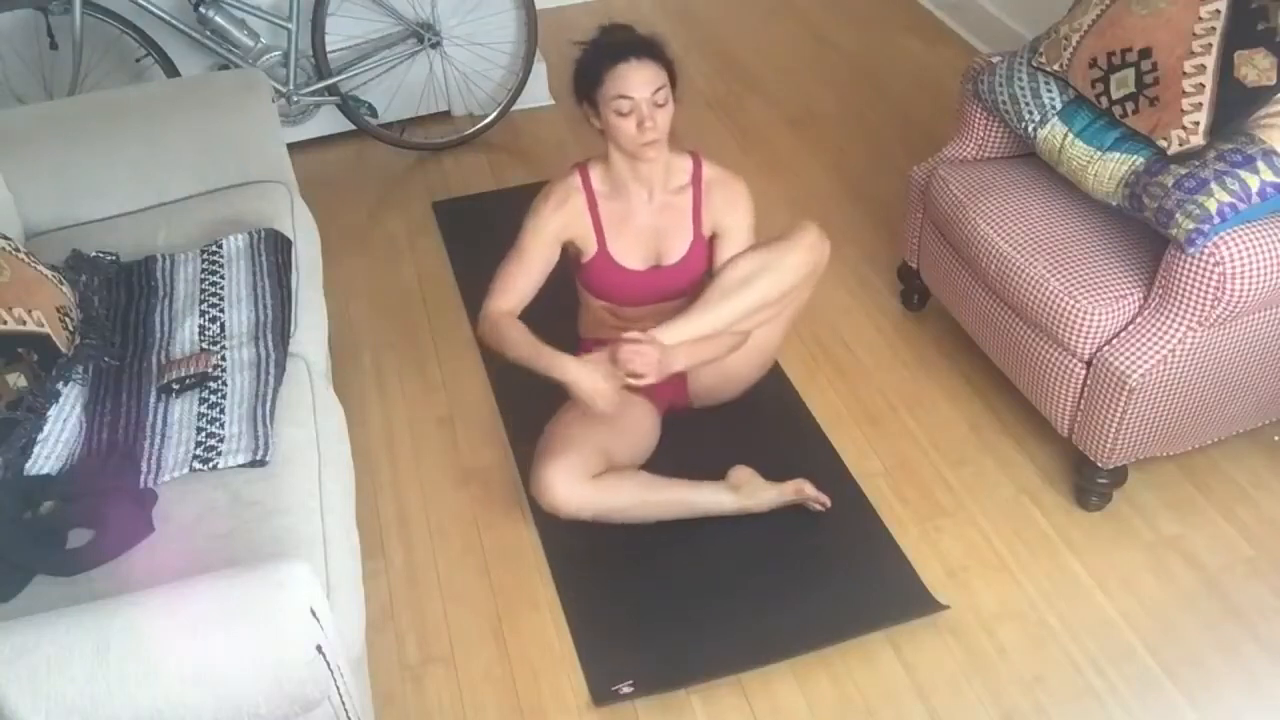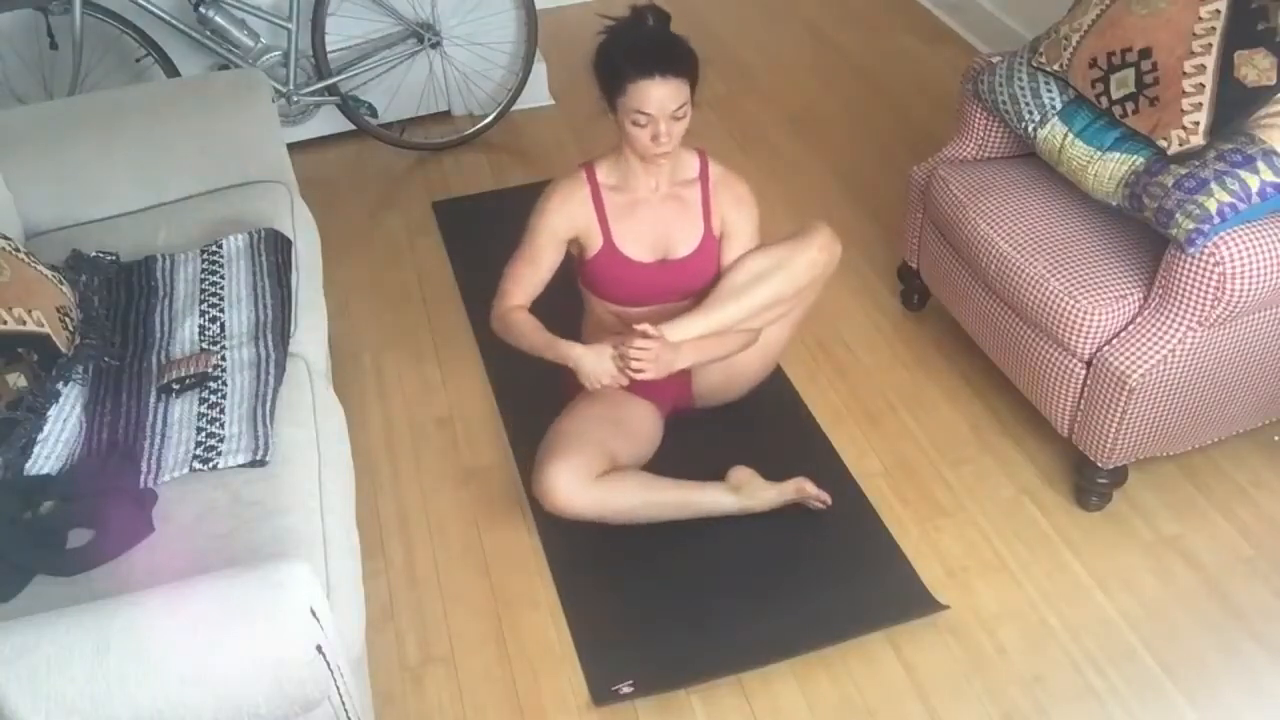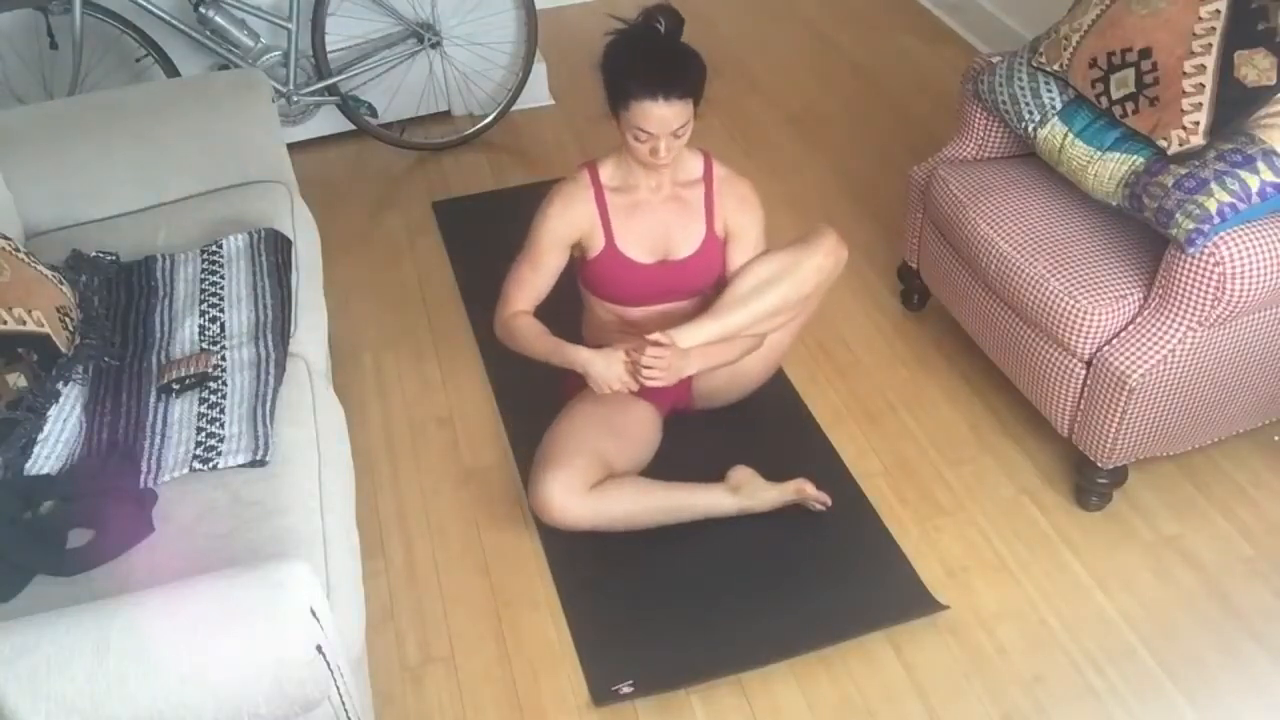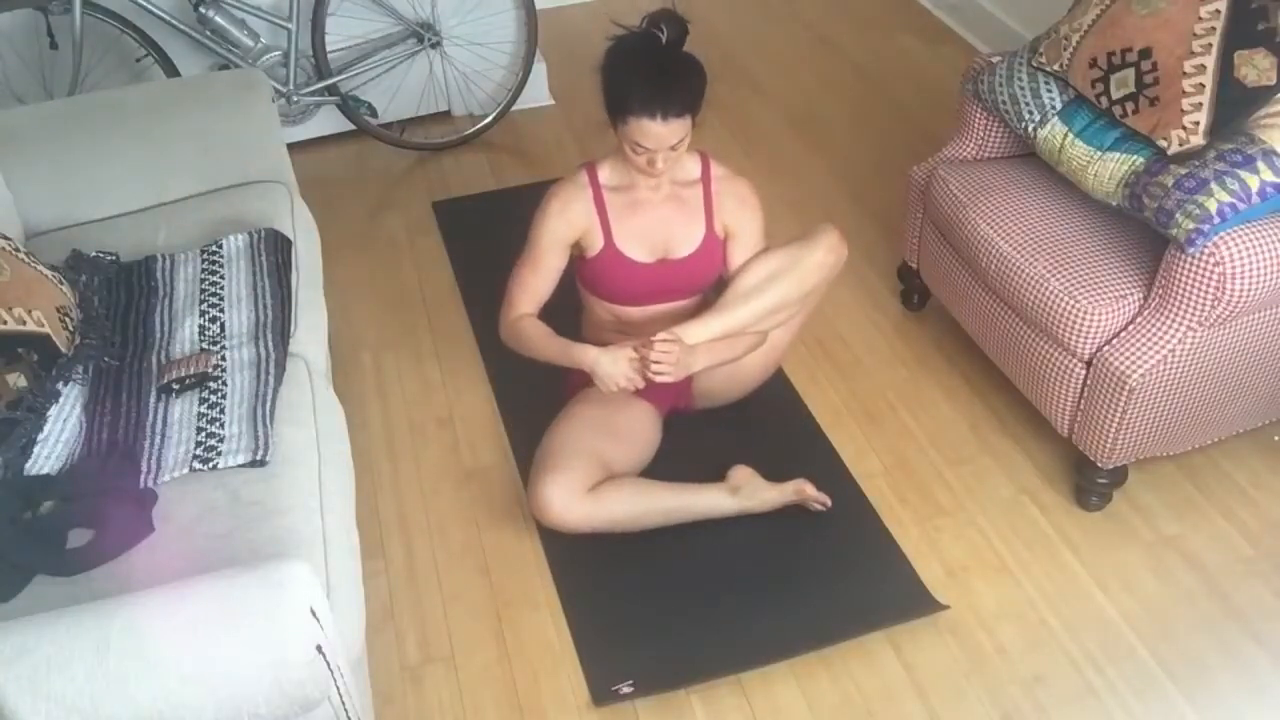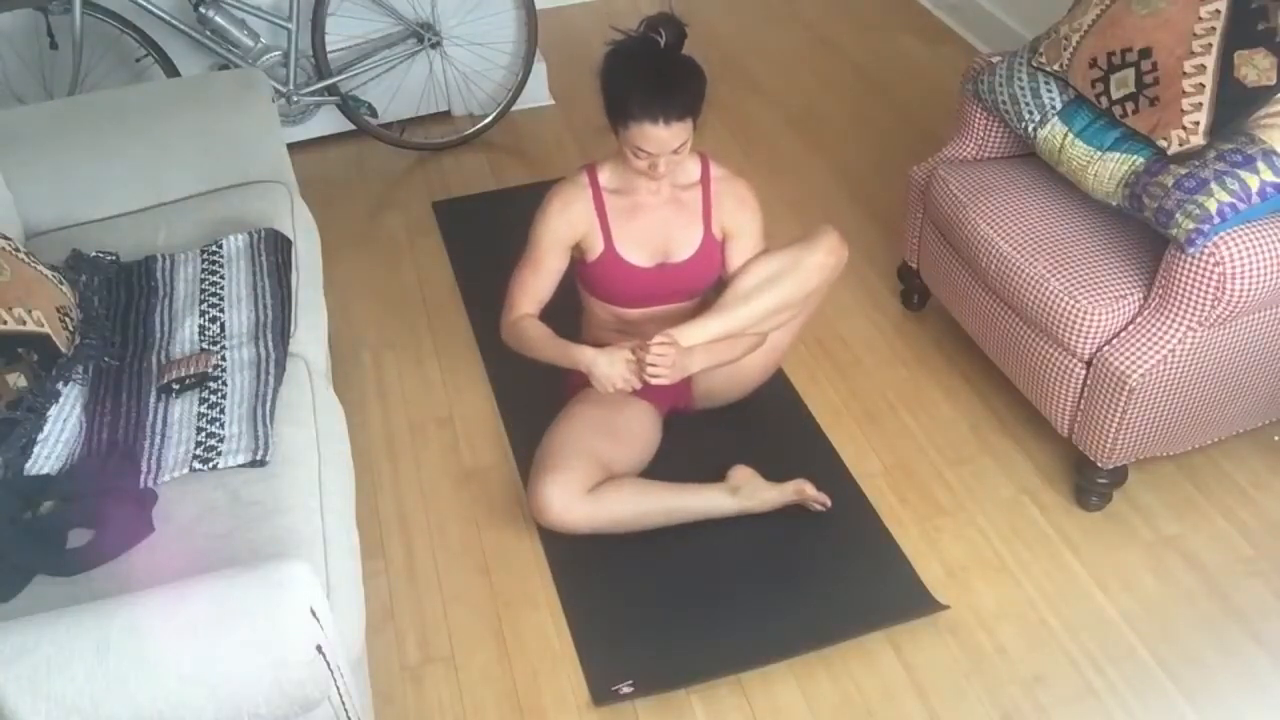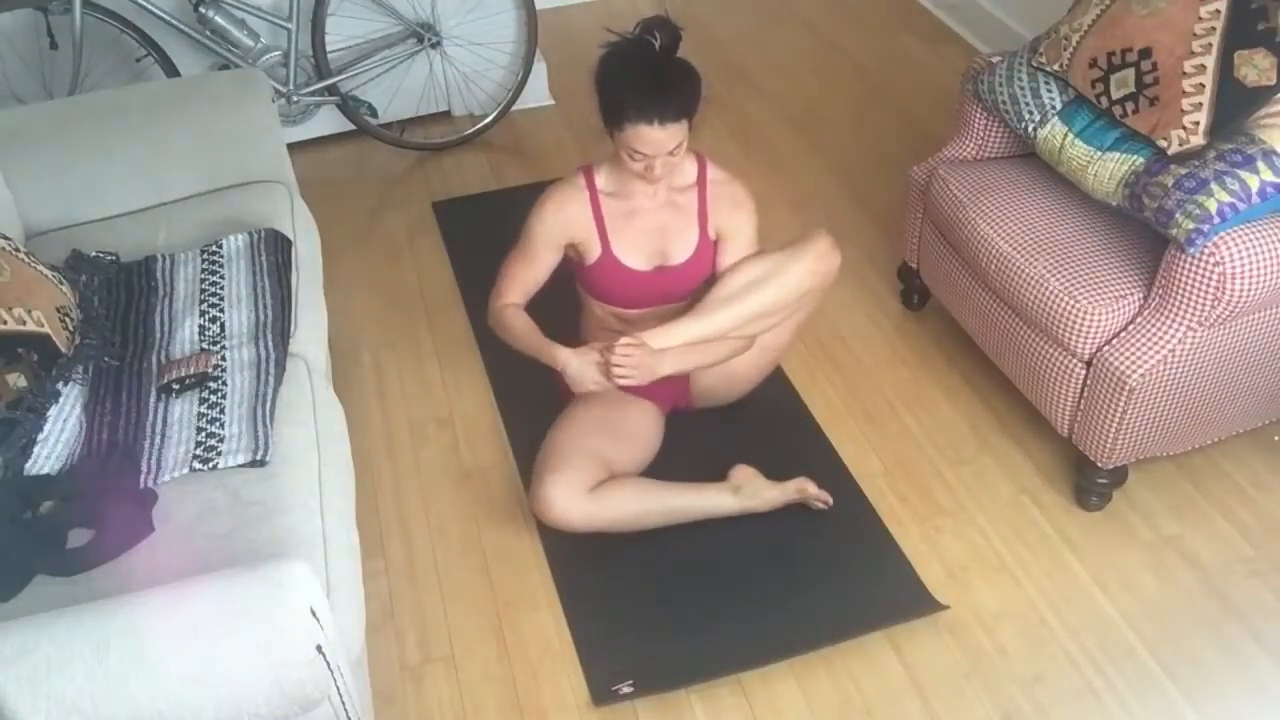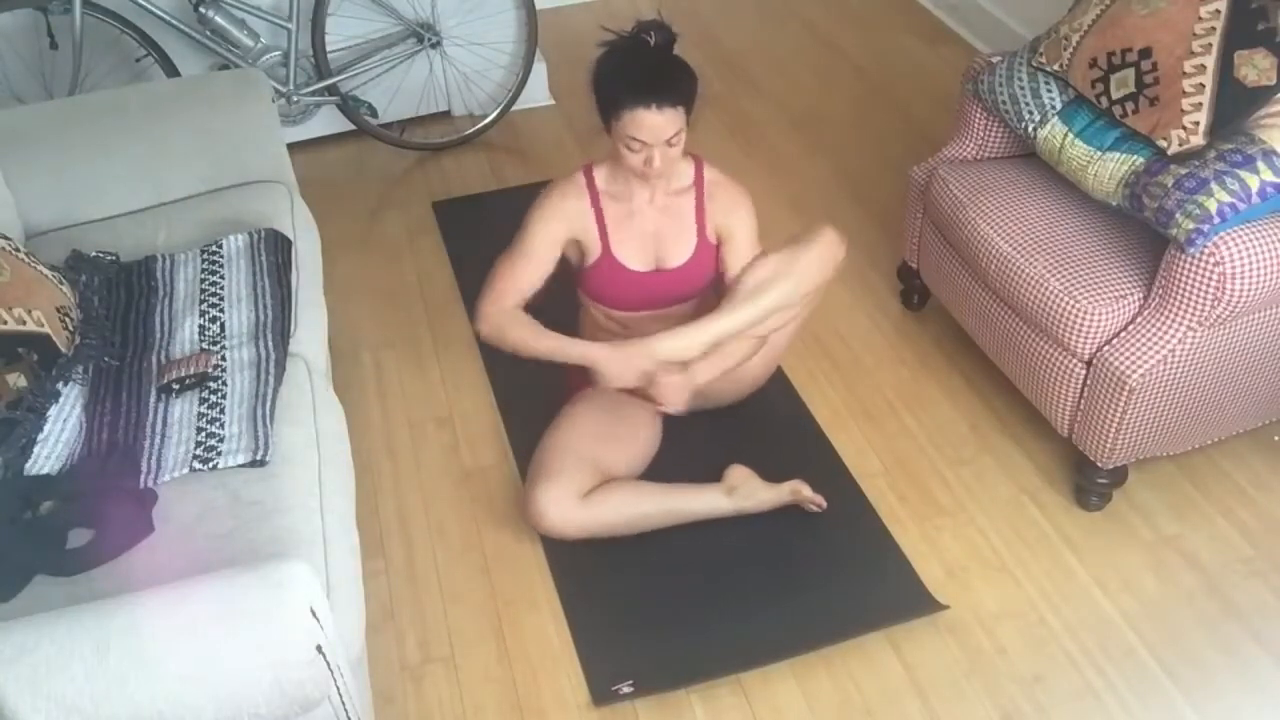
dt=0.7s
person 1, frame 1
left shoulder: (722, 191)
right shoulder: (567, 203)
left elbow: (735, 326)
right elbow: (495, 316)
left wrist: (668, 355)
right wrist: (570, 370)
left hip: (703, 365)
right hip: (618, 384)
left knee: (808, 245)
right knee: (556, 486)
left ankle: (625, 350)
right ankle: (736, 497)
person 1, frame 2
left shoulder: (727, 192)
right shoulder: (572, 200)
left elbow: (746, 322)
right elbow: (506, 312)
left wrist: (675, 350)
right wrist: (575, 355)
left hip: (706, 366)
right hip: (620, 383)
left knee: (820, 246)
right knee: (559, 487)
left ankle: (668, 339)
right ankle: (737, 496)
person 1, frame 3
left shoulder: (731, 194)
right shoulder: (575, 202)
left elbow: (750, 323)
right elbow: (511, 318)
left wrist: (682, 355)
right wrist: (584, 360)
left hip: (706, 369)
right hip: (619, 382)
left knee: (826, 250)
right knee: (555, 499)
left ankle: (675, 347)
right ankle: (736, 496)
person 1, frame 4
left shoulder: (730, 194)
right shoulder: (573, 202)
left elbow: (754, 322)
right elbow: (515, 322)
left wrist: (690, 352)
right wrist: (590, 356)
left hip: (708, 370)
right hip: (619, 381)
left knee: (826, 245)
right knee: (554, 501)
left ankle: (682, 345)
right ankle: (737, 495)
person 1, frame 5
left shoulder: (729, 195)
right shoulder: (573, 204)
left elbow: (751, 325)
right elbow: (516, 322)
left wrist: (685, 354)
right wrist: (587, 358)
left hip: (706, 370)
right hip: (618, 382)
left knee: (826, 248)
right knee: (554, 502)
left ankle: (677, 344)
right ankle: (736, 495)
person 1, frame 6
left shoulder: (725, 197)
right shoulder: (568, 206)
left elbow: (741, 330)
right elbow: (504, 307)
left wrist: (660, 357)
right wrist: (563, 358)
left hip: (705, 369)
right hip: (617, 386)
left knee: (820, 254)
right knee: (556, 501)
left ankle: (659, 342)
right ankle: (740, 495)
person 1, frame 7
left shoulder: (722, 197)
right shoulder: (568, 204)
left elbow: (760, 297)
right elbow: (492, 317)
left wrist: (688, 375)
right wrist: (596, 355)
left hip: (704, 369)
right hip: (619, 380)
left knee: (826, 246)
right knee: (550, 509)
left ankle: (674, 349)
right ankle: (736, 495)
